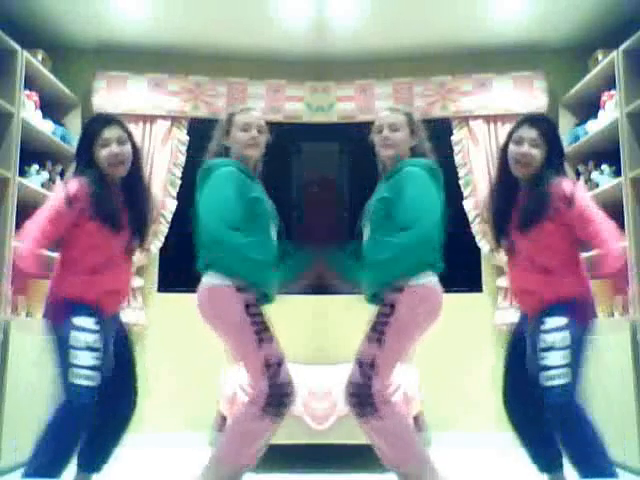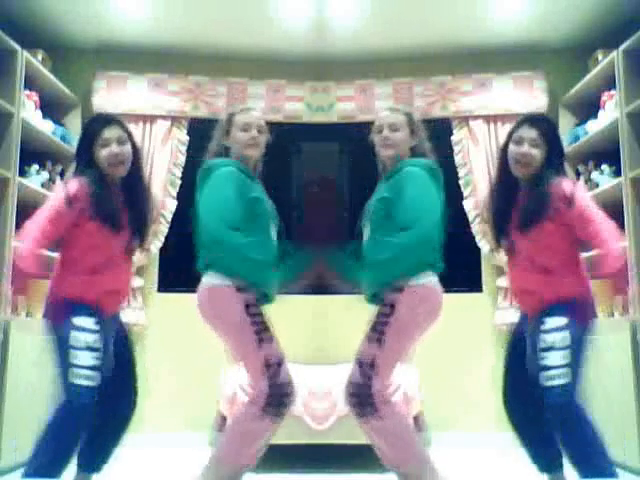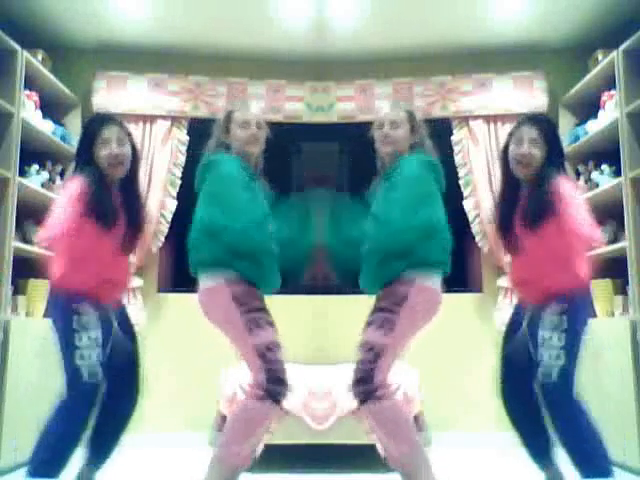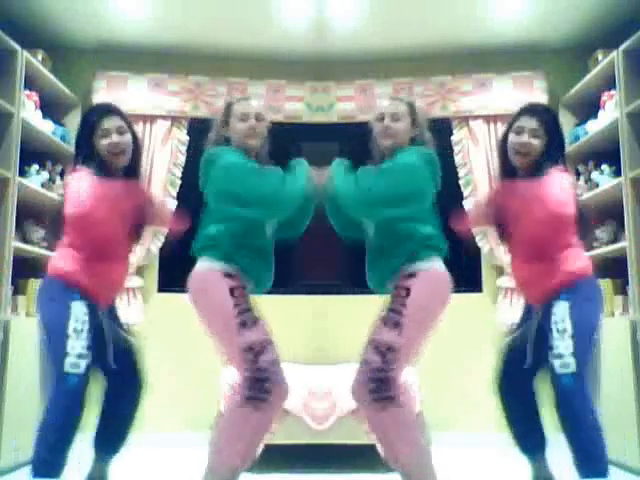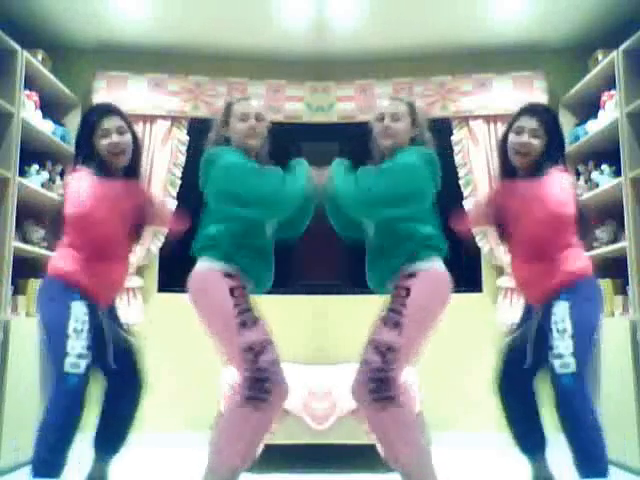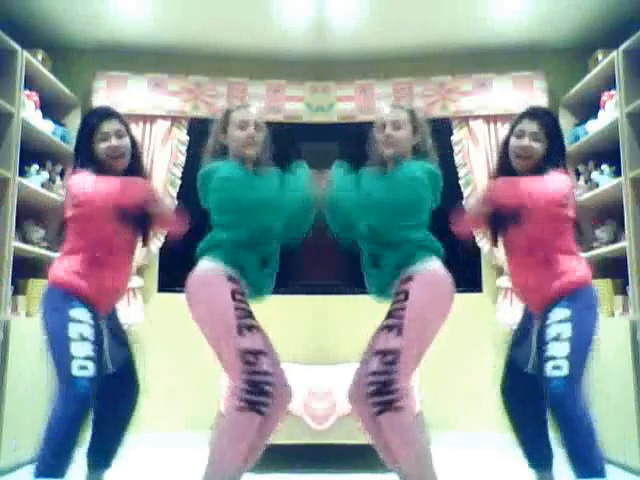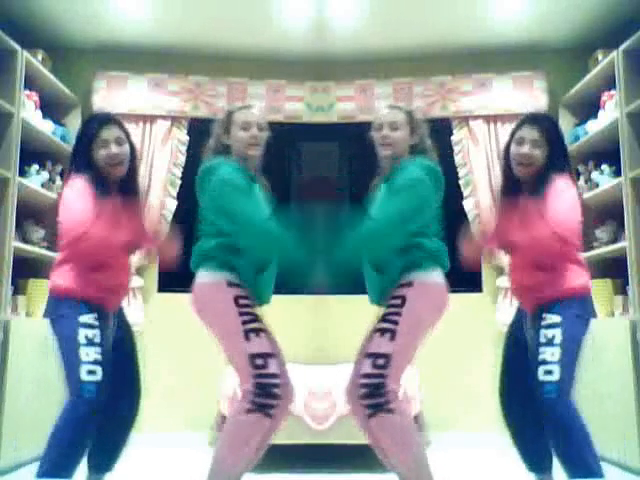
dt=0.1s
person 1, frame 1
left shoulder: (413, 177)
right shoulder: (390, 181)
left elbow: (421, 234)
left wrist: (368, 273)
right wrist: (344, 264)
left hip: (412, 292)
right hip: (399, 296)
left knee: (365, 391)
right knee: (367, 392)
person 1, frame 2
left shoulder: (413, 176)
right shoulder: (389, 182)
left elbow: (421, 236)
left wrist: (368, 273)
right wrist: (349, 267)
left hip: (411, 292)
right hip: (396, 295)
left knee: (365, 390)
right knee: (365, 392)
person 1, frame 3
left shoulder: (414, 171)
right shoulder: (387, 179)
left elbow: (411, 226)
right elbow: (377, 233)
left wrist: (355, 234)
left hip: (413, 287)
right hip: (395, 289)
left knee: (368, 378)
right knee: (369, 384)
person 1, frame 4
left shoulder: (412, 165)
right shoulder: (382, 171)
left elbow: (363, 199)
right elbow: (350, 224)
left wrist: (338, 176)
right wrist: (334, 184)
left hip: (422, 278)
right hip: (404, 285)
left knee: (381, 377)
right knee: (366, 386)
person 1, frame 5
left shoulder: (412, 166)
right shoulder: (382, 172)
left elbow: (363, 199)
right elbow: (349, 225)
left wrist: (338, 175)
right wrist: (333, 184)
left hip: (422, 277)
right hip: (404, 285)
left knee: (381, 378)
right knee: (366, 387)
person 1, frame 6
left shoulder: (413, 177)
right shoulder: (379, 178)
left elbow: (362, 211)
right elbow: (348, 229)
left wrist: (338, 178)
right wrist: (334, 189)
left hip: (423, 282)
right hip: (402, 288)
left knee: (384, 385)
right knee: (363, 392)
person 1, frame 7
left shoulder: (414, 177)
right shoulder: (385, 183)
left elbow: (377, 232)
right elbow: (372, 235)
left wrist: (335, 261)
left hip: (418, 288)
right hip: (400, 294)
left knee: (377, 386)
right knee: (360, 392)
person 2, frame 1
left shoulder: (249, 181)
right shoulder: (226, 177)
right elbow: (219, 235)
right wrist: (268, 271)
left hip: (240, 295)
right hip: (227, 291)
left knee: (272, 391)
right knee: (274, 391)
person 2, frame 2
left shoulder: (250, 182)
right shoulder: (226, 176)
right elbow: (218, 235)
left wrist: (293, 264)
right wrist: (270, 273)
left hip: (244, 293)
right hip: (228, 291)
left knee: (273, 391)
right knee: (274, 389)
person 2, frame 3
left shoulder: (250, 179)
right shoulder: (226, 170)
left elbow: (258, 234)
right elbow: (227, 226)
left hip: (243, 289)
right hip: (226, 286)
left knee: (269, 384)
right knee: (271, 379)
person 2, frame 4
left shoulder: (256, 171)
right shoulder: (227, 165)
left elbow: (289, 223)
right elbow: (278, 199)
left wrist: (304, 184)
right wrist: (300, 174)
left hip: (235, 286)
right hip: (217, 278)
left knee: (273, 387)
right knee: (259, 378)
person 2, frame 5
left shoulder: (257, 171)
right shoulder: (228, 166)
left elbow: (290, 224)
right elbow: (278, 200)
left wrist: (304, 184)
right wrist: (300, 173)
left hip: (234, 286)
right hip: (217, 277)
left knee: (273, 387)
right knee: (258, 378)
person 2, frame 6
left shoulder: (259, 178)
right shoulder: (226, 177)
left elbow: (293, 228)
right elbow: (279, 211)
left wrist: (303, 188)
right wrist: (300, 177)
left hip: (235, 289)
right hip: (216, 282)
left knee: (276, 392)
right knee: (256, 386)
person 2, frame 7
left shoulder: (254, 184)
right shoulder: (225, 177)
left elbow: (269, 235)
right elbow: (258, 232)
right wrist: (304, 260)
left hip: (238, 295)
right hip: (221, 288)
left knee: (279, 392)
right knee: (262, 387)
person 3, frame 1
left shoulder: (130, 195)
right shoulder: (78, 191)
right elbow: (33, 238)
left hip: (109, 313)
right hip: (77, 309)
left knee: (122, 399)
right knee: (81, 402)
person 3, frame 2
left shoulder: (132, 196)
right shoulder: (78, 191)
right elbow: (31, 236)
left hip: (108, 312)
right hip: (76, 308)
left knee: (123, 398)
right knee: (79, 401)
person 3, frame 3
left shoulder: (127, 194)
right shoulder: (81, 188)
right elbow: (55, 235)
left hip: (110, 305)
right hip: (78, 300)
left knee: (125, 391)
right knee: (83, 393)
person 3, frame 4
left shoulder: (127, 188)
right shoulder: (83, 177)
left elbow: (164, 218)
right elbow: (84, 209)
left wrist: (166, 216)
right wrist: (134, 198)
left hip: (101, 300)
right hip: (68, 293)
left knee: (127, 381)
right knee: (71, 386)
person 3, frame 5
left shoulder: (127, 187)
right shoulder: (83, 178)
left elbow: (167, 219)
right elbow: (85, 208)
left wrist: (162, 213)
right wrist: (134, 196)
left hip: (101, 300)
right hip: (68, 293)
left knee: (126, 381)
right knee: (70, 387)
person 3, frame 6
left shoulder: (130, 189)
right shoulder: (84, 179)
left elbow: (173, 224)
right elbow: (98, 196)
left wrist: (159, 209)
right wrist: (143, 189)
left hip: (104, 307)
right hip: (70, 300)
left knee: (123, 391)
right knee: (78, 392)
person 3, frame 7
left shoulder: (124, 197)
right shoulder: (80, 187)
left elbow: (154, 243)
right elbow: (77, 232)
left wrist: (163, 245)
right wrist: (136, 233)
left hip: (109, 308)
right hip: (76, 304)
left knee: (125, 393)
right knee: (87, 396)
person 4, frame 1
left shoulder: (561, 191)
right shoulder: (508, 195)
left elbow: (606, 238)
left hip: (562, 309)
right hip: (531, 313)
left knee: (558, 401)
right knee: (518, 399)
person 4, frame 2
left shoulder: (561, 191)
right shoulder: (507, 196)
left elbow: (607, 237)
left hip: (563, 308)
right hip: (531, 311)
left knee: (559, 401)
right knee: (517, 397)
person 4, frame 3
left shoulder: (559, 188)
right shoulder: (512, 194)
left elbow: (584, 236)
left hip: (561, 300)
right hip: (530, 304)
left knee: (556, 393)
right knee: (513, 390)
person 4, frame 4
left shoulder: (555, 178)
right shoulder: (512, 188)
left elbow: (556, 209)
right elbow: (473, 220)
left wrist: (504, 199)
right wrist: (471, 217)
left hip: (571, 293)
right hip: (538, 300)
left knee: (568, 386)
right knee: (512, 380)
person 4, frame 5
left shoulder: (555, 178)
right shoulder: (512, 187)
left elbow: (555, 208)
right elbow: (470, 221)
left wrist: (504, 197)
right wrist: (474, 215)
left hip: (571, 293)
right hip: (538, 300)
left knee: (568, 386)
right knee: (513, 381)
person 4, frame 6
left shoulder: (554, 180)
right shoulder: (509, 189)
left elbow: (539, 196)
right elbow: (467, 225)
left wrist: (494, 190)
right wrist: (475, 211)
left hip: (569, 300)
right hip: (535, 306)
left knee: (561, 391)
right knee: (517, 391)
person 4, frame 7
left shoulder: (559, 187)
right shoulder: (515, 197)
left elbow: (561, 230)
right elbow: (486, 241)
left wrist: (498, 233)
right wrist: (478, 242)
left hip: (563, 304)
right hip: (530, 308)
left knee: (552, 397)
right knee: (514, 393)
